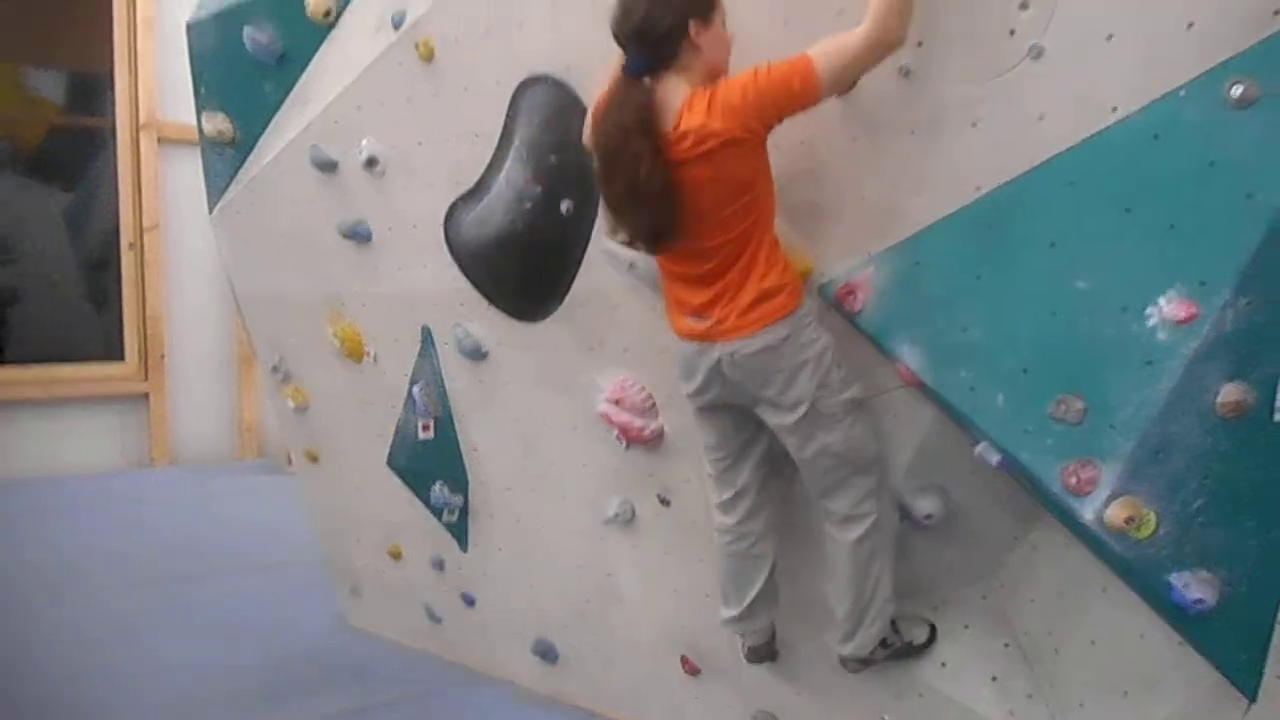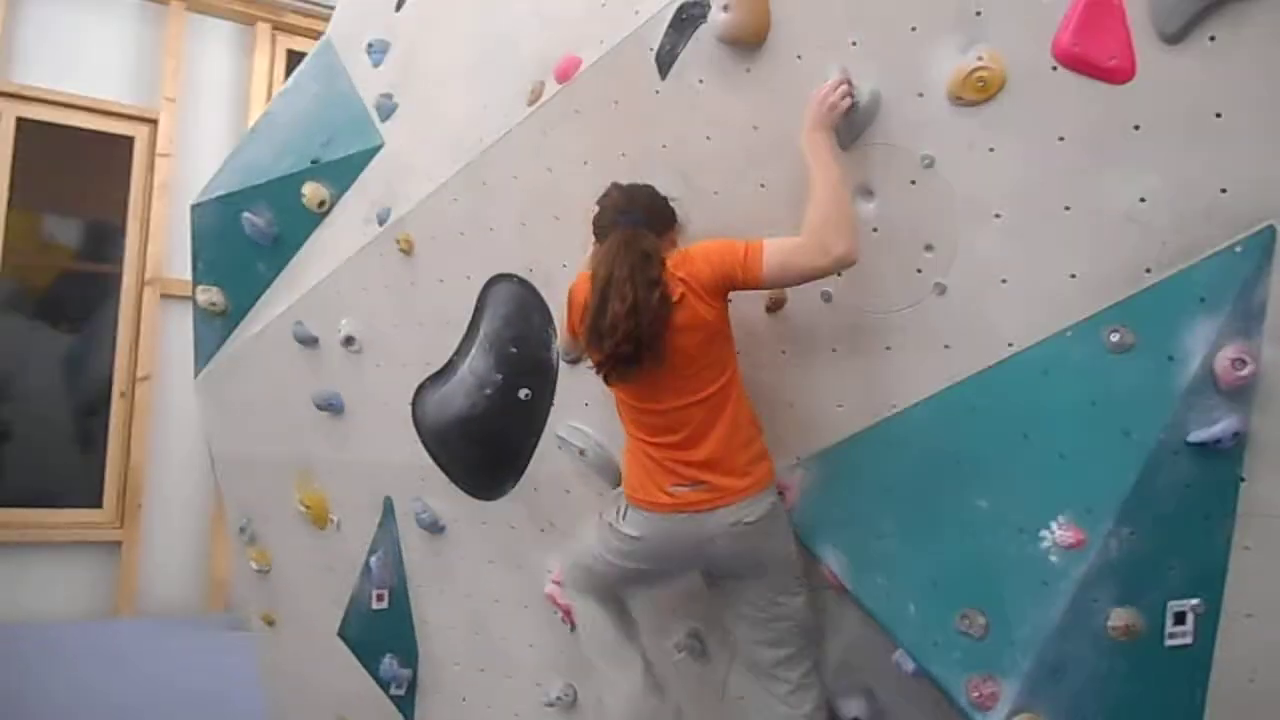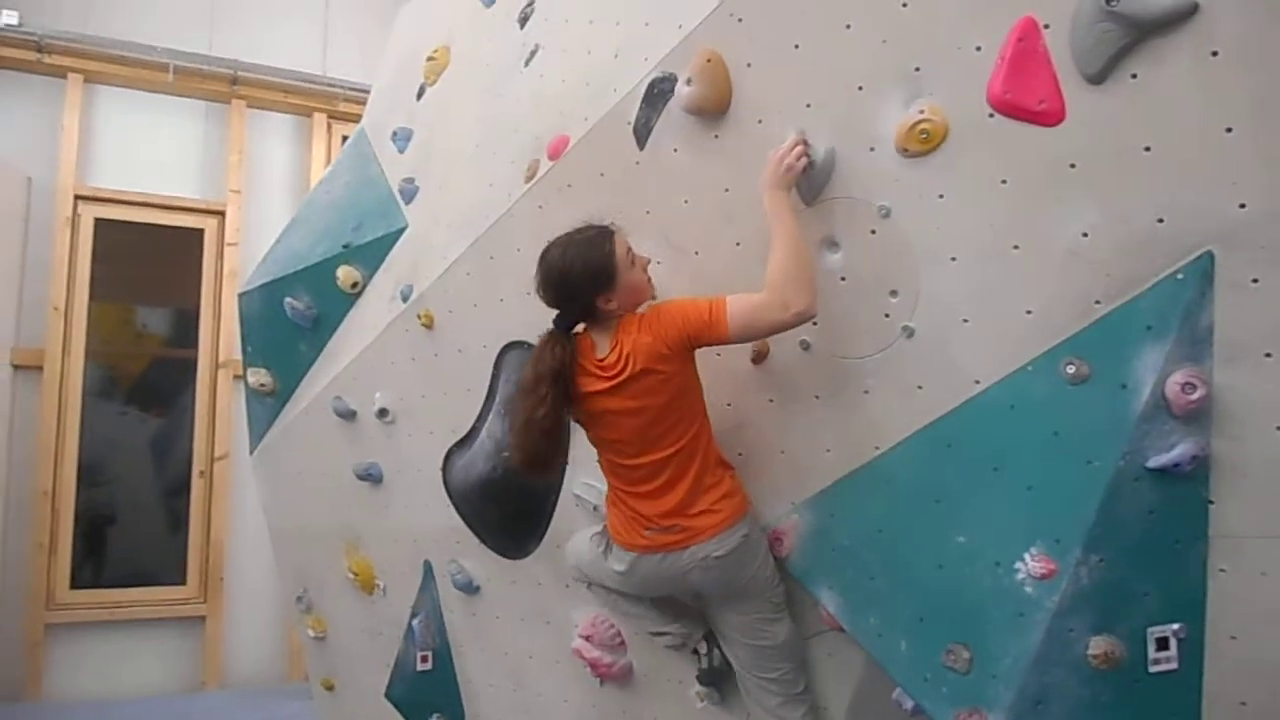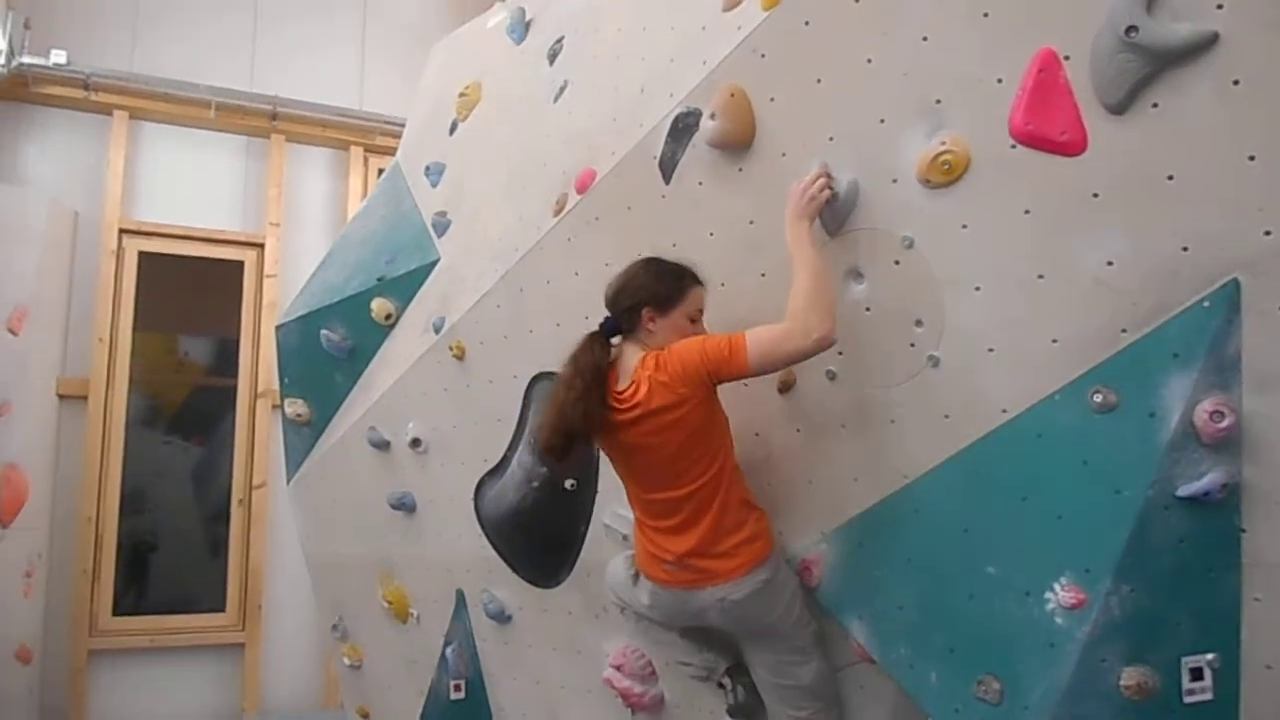
dt=1s
person 1, frame 1
left shoulder: (621, 117)
right shoulder: (734, 107)
left hip: (699, 354)
right hip: (776, 340)
left knee: (737, 500)
right knee: (853, 494)
left ankle: (752, 631)
right ankle: (865, 637)
person 1, frame 2
left shoulder: (588, 292)
right shoulder: (701, 269)
right elbow: (834, 248)
left wrist: (603, 249)
right wrist: (816, 134)
left hip: (653, 523)
right hip: (745, 516)
left knee: (584, 578)
person 1, frame 3
left shoulder: (564, 364)
right shoulder: (664, 332)
right elbow: (793, 303)
right wrist: (775, 194)
left hip: (638, 561)
right hip: (721, 547)
left knee: (581, 553)
left ankle: (694, 637)
person 1, frame 4
left shoulder: (594, 388)
right shoulder: (685, 368)
right elbow: (814, 331)
right wrist: (799, 225)
left hip: (668, 591)
right hip: (747, 582)
left knee: (621, 577)
left ankle: (722, 669)
